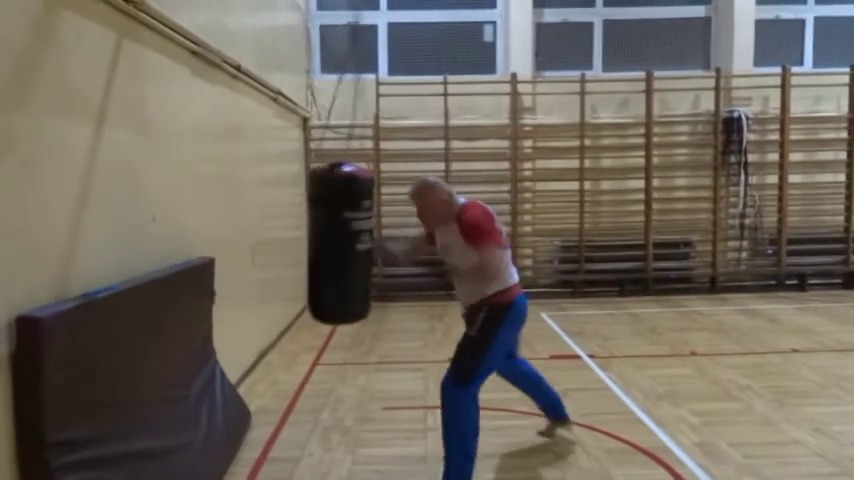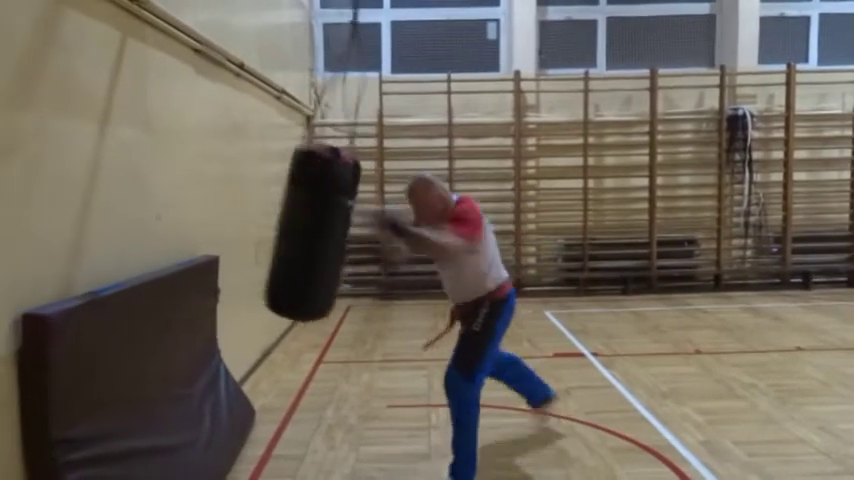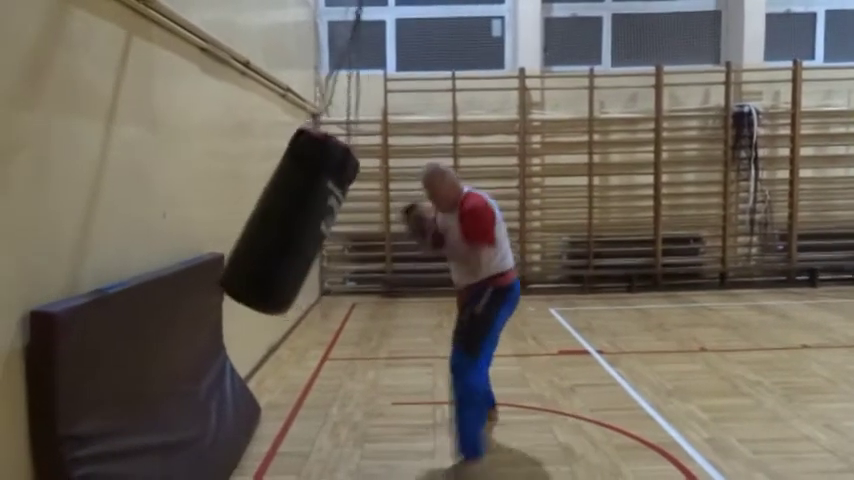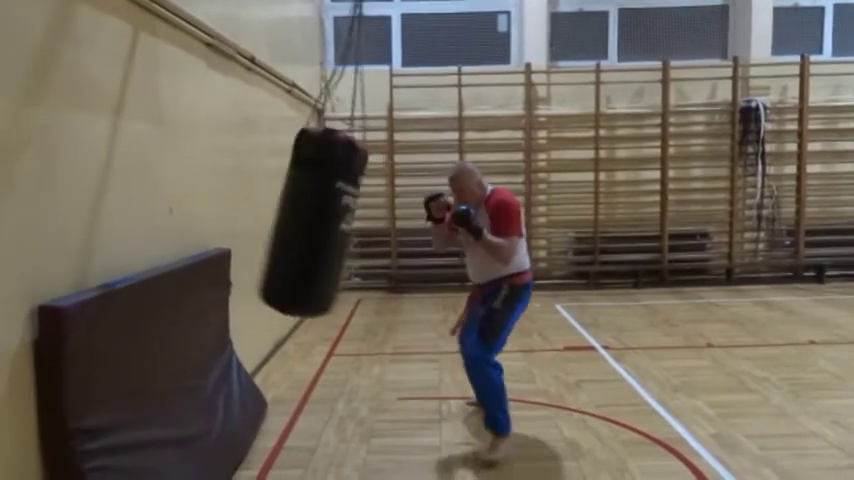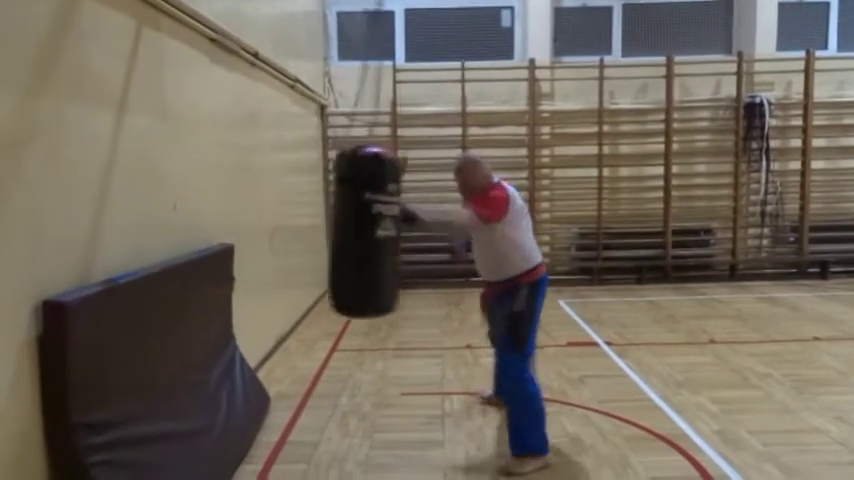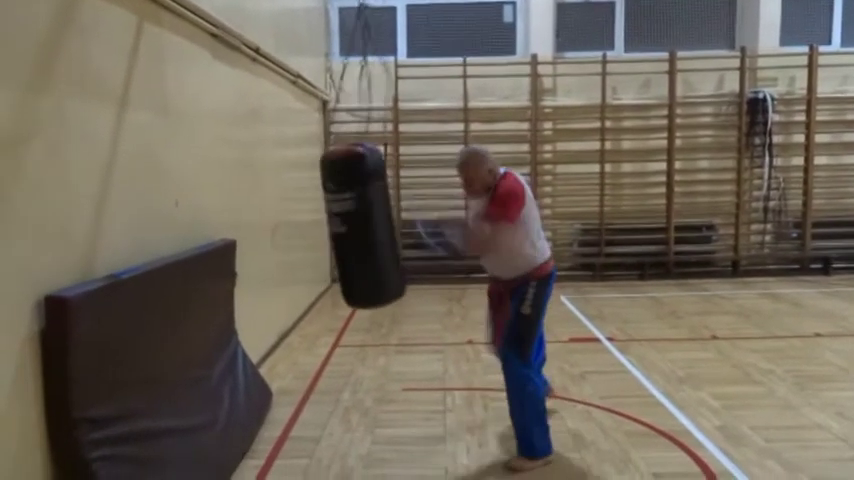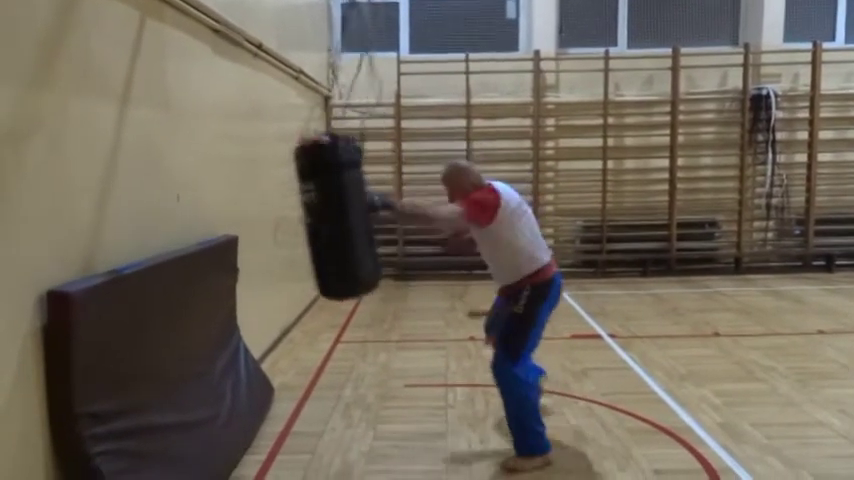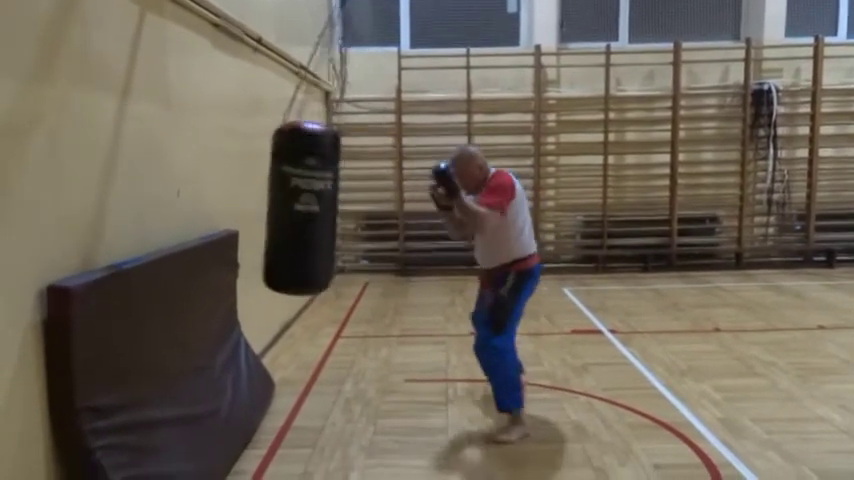
dt=0.3s
person 1, frame 1
left shoulder: (474, 216)
right shoulder: (444, 217)
left elbow: (492, 262)
right elbow: (421, 247)
left wrist: (456, 268)
left hip: (499, 308)
right hip: (493, 305)
left knee: (458, 387)
right knee: (509, 363)
right ankle: (557, 415)
person 1, frame 2
left shoulder: (466, 211)
right shoulder: (432, 215)
left elbow: (453, 248)
left wrist: (408, 230)
left hip: (490, 303)
right hip: (475, 303)
left knee: (461, 380)
right knee: (492, 360)
right ankle: (543, 396)
person 1, frame 3
left shoulder: (475, 206)
right shoulder: (444, 209)
left elbow: (476, 261)
right elbow: (434, 243)
left wrist: (443, 244)
right wrist: (419, 226)
left hip: (496, 290)
right hip: (476, 290)
left knee: (465, 364)
right knee: (465, 352)
left ankle: (472, 455)
right ankle: (484, 407)
person 1, frame 4
left shoulder: (503, 201)
right shoulder: (464, 206)
left elbow: (506, 253)
right elbow: (442, 244)
left wrist: (476, 231)
right wrist: (438, 217)
left hip: (511, 287)
right hip: (486, 287)
left knee: (479, 354)
right knee: (468, 342)
left ankle: (501, 431)
right ankle: (486, 397)
person 1, frame 5
left shoulder: (497, 195)
right shoulder: (480, 192)
left elbow: (464, 219)
left wrist: (414, 213)
left hip: (524, 284)
right hip: (501, 284)
left knee: (513, 361)
right knee: (505, 344)
left ankle: (533, 451)
right ankle: (503, 393)
person 1, frame 6
left shoulder: (509, 189)
right shoulder: (477, 189)
left elbow: (480, 240)
right elbow: (475, 241)
left hip: (531, 281)
right hip: (504, 281)
left knee: (517, 361)
right knee: (505, 347)
left ankle: (537, 450)
right ankle: (539, 389)
person 1, frame 7
left shoulder: (484, 198)
right shoulder: (493, 194)
left elbow: (443, 216)
left wrist: (392, 206)
left hip: (536, 286)
right hip: (524, 283)
left knee: (506, 366)
right knee: (498, 332)
left ankle: (535, 450)
right ankle: (531, 378)
person 1, frame 8
left shoulder: (501, 183)
right shoulder: (474, 190)
left elbow: (484, 221)
right elbow: (462, 233)
left wrist: (456, 197)
right wrist: (446, 206)
left hip: (517, 272)
right hip: (499, 271)
left knee: (490, 341)
right knee: (484, 322)
left ankle: (515, 417)
right ankle: (511, 373)
